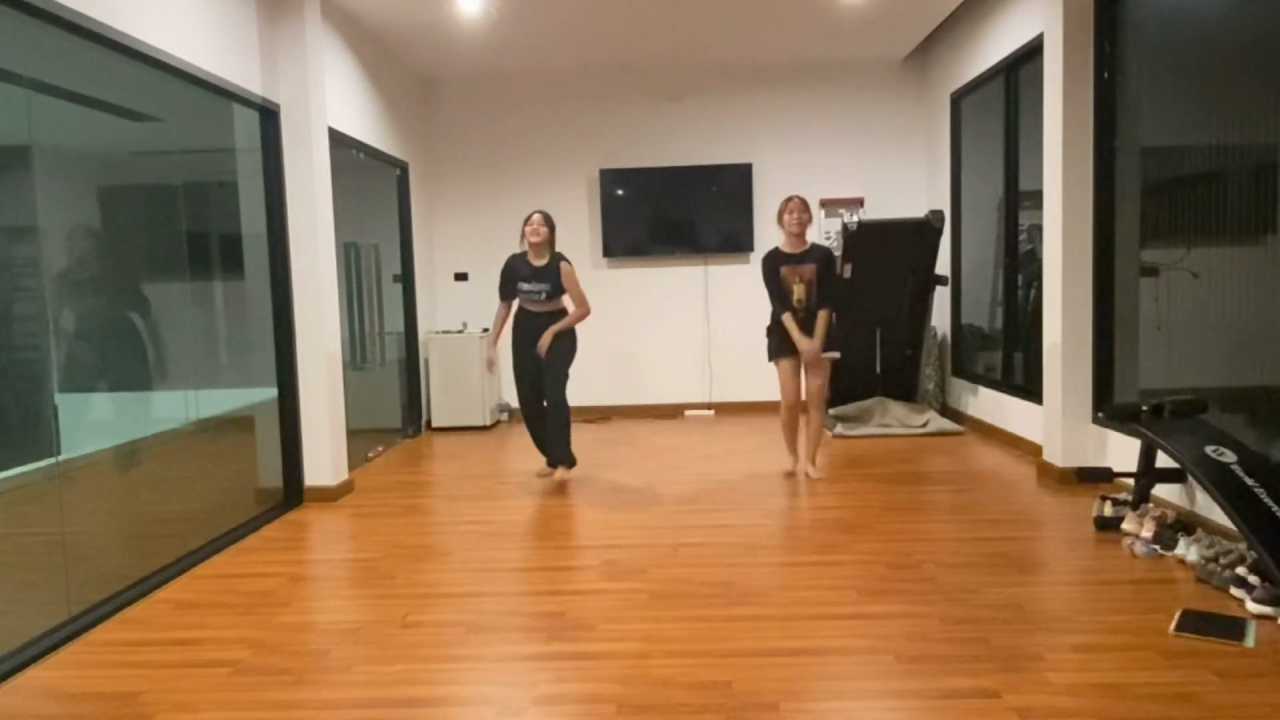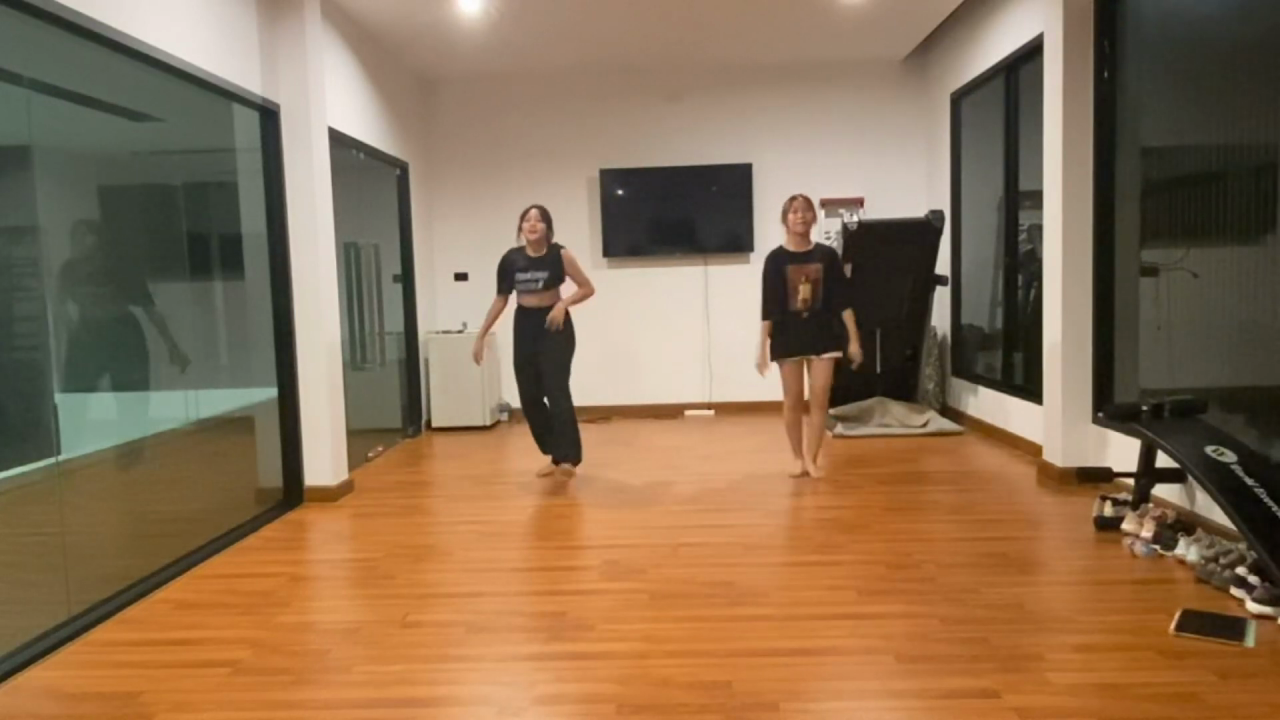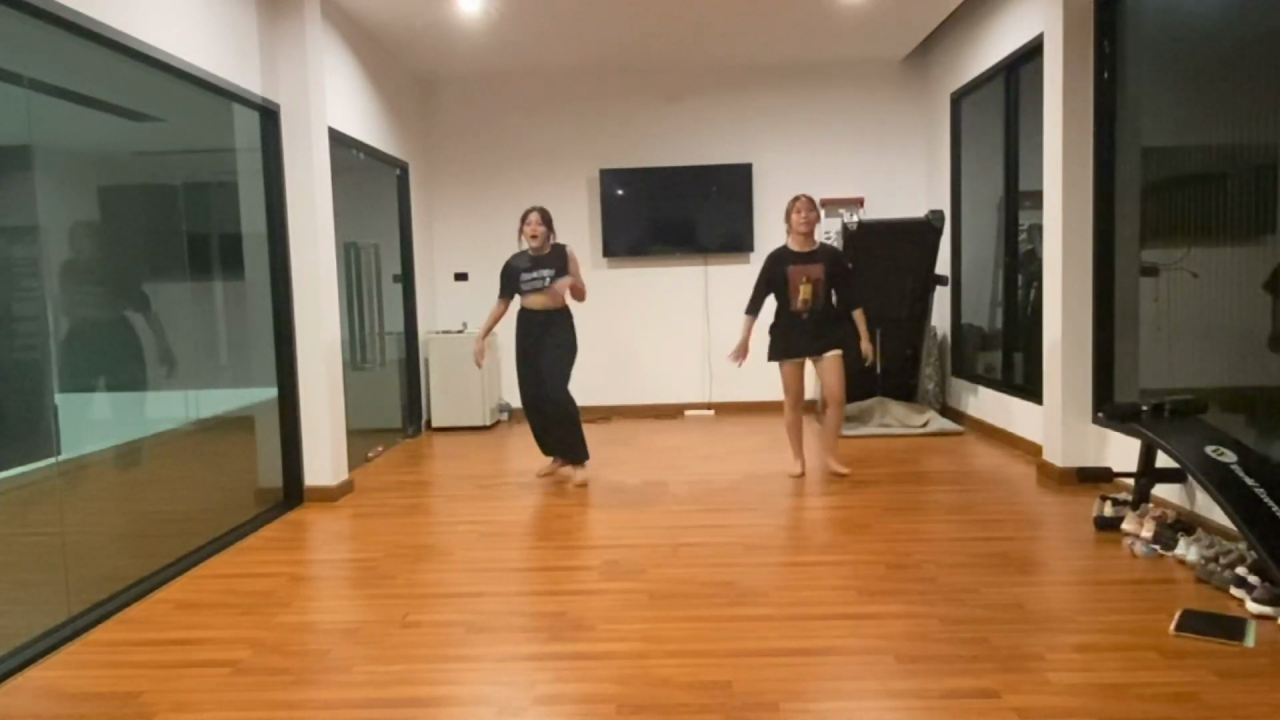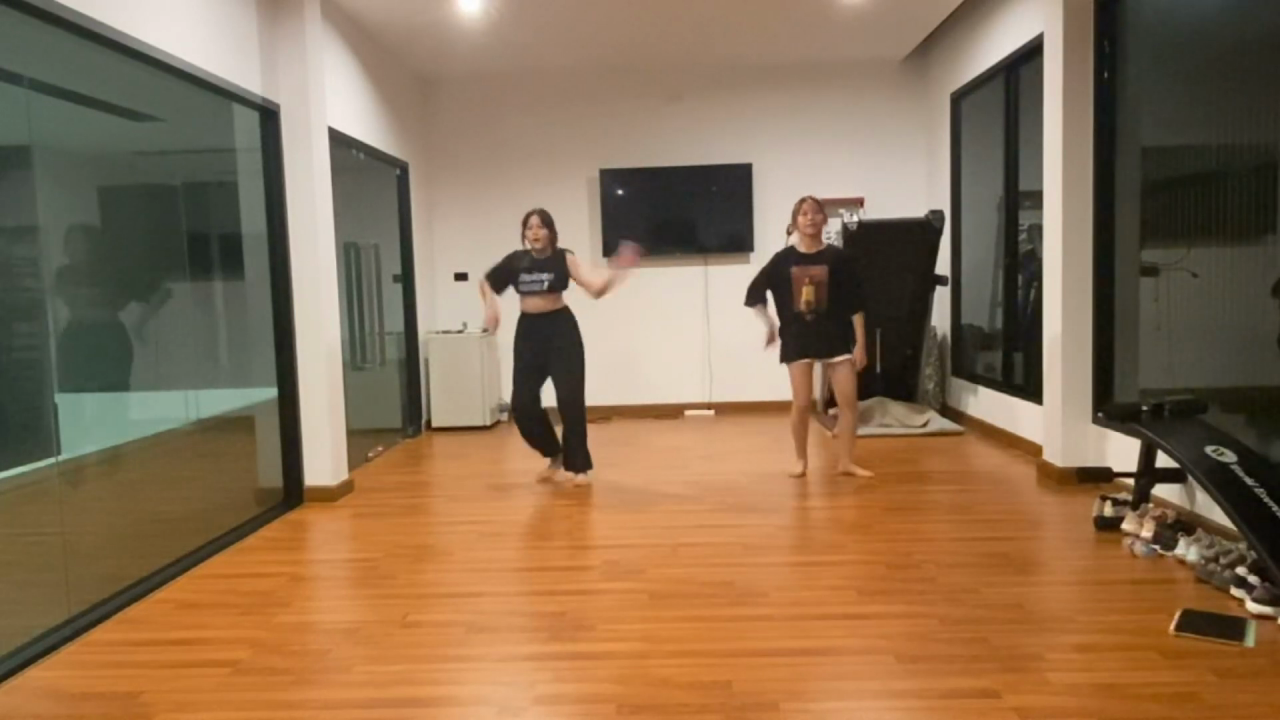
dt=0.2s
person 1, frame 1
left shoulder: (823, 256)
right shoulder: (771, 260)
left elbow: (827, 302)
right elbow: (779, 304)
left wrist: (816, 340)
right wrist: (798, 337)
left hip: (817, 336)
right hip: (785, 336)
left knee: (816, 400)
right knee: (790, 401)
left ankle: (810, 461)
right ankle: (793, 455)
person 1, frame 2
left shoulder: (827, 256)
right shoulder: (775, 259)
left elbow: (841, 300)
right elbow: (769, 307)
left wrist: (854, 339)
right wrist: (762, 348)
left hip: (824, 334)
right hip: (789, 336)
left knee: (819, 400)
right knee: (793, 401)
left ankle: (812, 459)
right ankle: (798, 458)
person 1, frame 3
left shoulder: (831, 256)
right shoulder: (777, 258)
left elbow: (849, 298)
right elbow: (757, 299)
left wrist: (864, 337)
right wrist: (744, 339)
left hip: (826, 334)
right hip: (789, 335)
left knee: (836, 398)
right knee: (794, 402)
left ankle: (829, 457)
right ankle: (798, 459)
person 1, frame 4
left shoulder: (837, 257)
right shoulder: (783, 259)
left elbow: (854, 302)
right elbow: (755, 293)
left wrist: (860, 342)
right wrist: (769, 323)
left hip: (835, 336)
right hip: (797, 337)
left knee: (849, 401)
right knee: (802, 404)
left ankle: (846, 461)
right ankle: (801, 459)
person 2, frame 1
left shoulder: (561, 265)
right shoulder: (514, 264)
left elbow: (583, 308)
right elbow: (505, 305)
left wrist: (551, 332)
right wrist: (492, 344)
left hip: (558, 329)
right hip: (525, 329)
left knee: (555, 394)
right knee: (529, 399)
left ankle: (563, 462)
right ankle: (553, 457)
person 2, frame 2
left shoulder: (560, 254)
right shoulder: (511, 258)
left elbow: (588, 288)
right elbow: (501, 299)
left wrist: (564, 303)
right wrist: (482, 335)
left hip: (554, 325)
right hip: (524, 326)
left knee: (557, 389)
right knee: (530, 397)
left ankle: (568, 458)
right ankle: (556, 455)
person 2, frame 3
left shoulder: (563, 254)
right shoulder: (515, 263)
left elbow: (581, 295)
right elbow: (502, 303)
left wrist: (570, 283)
right wrist: (481, 338)
left hip: (558, 326)
right hip: (527, 328)
left knee: (555, 392)
right knee: (532, 398)
left ankle: (577, 460)
right ankle: (558, 455)
person 2, frame 4
left shoulder: (564, 258)
right shoulder: (515, 260)
left elbow: (596, 289)
right elbow: (486, 282)
left wrist: (617, 270)
right wrist: (490, 304)
left hip: (561, 330)
right hip: (529, 331)
left knee: (569, 400)
right knee: (522, 405)
left ankle: (577, 464)
right ankle: (554, 455)
person 3, frame 1
left shoulder: (117, 273)
right shoulder: (66, 279)
left elbow: (146, 315)
right elbow: (59, 319)
left hip: (120, 345)
right hip: (83, 345)
person 3, frame 2
left shoulder: (120, 268)
right shoulder: (70, 270)
left elbow: (150, 308)
right elbow: (61, 309)
left wrist: (172, 346)
left hip: (123, 337)
right hip: (85, 340)
left knee: (132, 408)
person 3, frame 3
left shoulder: (116, 271)
right shoulder: (69, 270)
left elbow: (146, 310)
right elbow: (66, 306)
left wrist: (164, 348)
left hip: (117, 336)
right hip: (82, 338)
left knee: (128, 407)
person 3, frame 4
left shoulder: (114, 272)
right shoulder: (65, 274)
left elbow: (162, 292)
left wrist: (143, 320)
left hip: (109, 340)
right hip: (75, 341)
